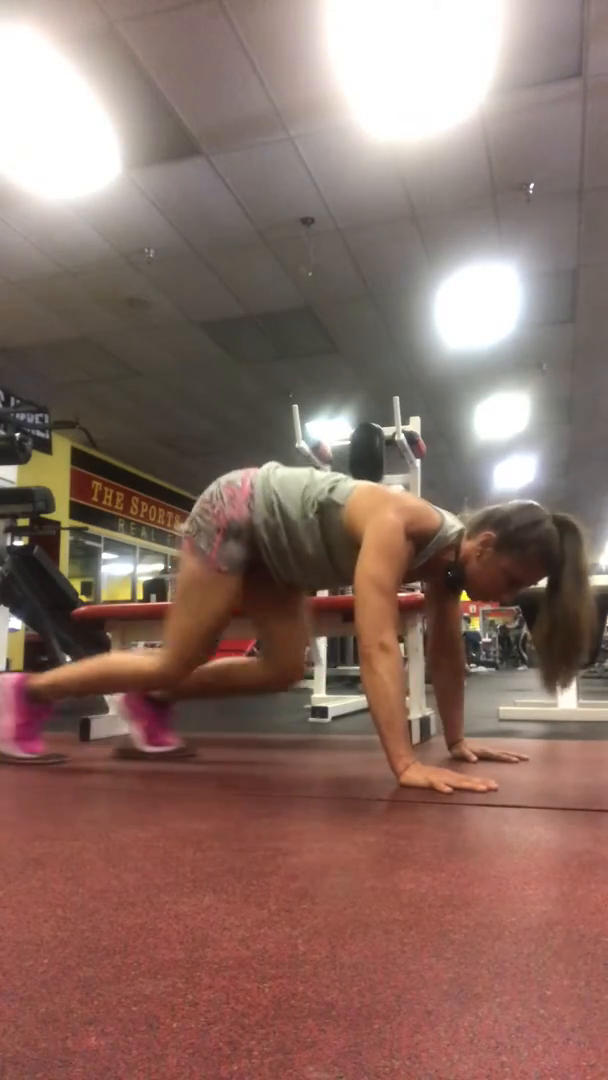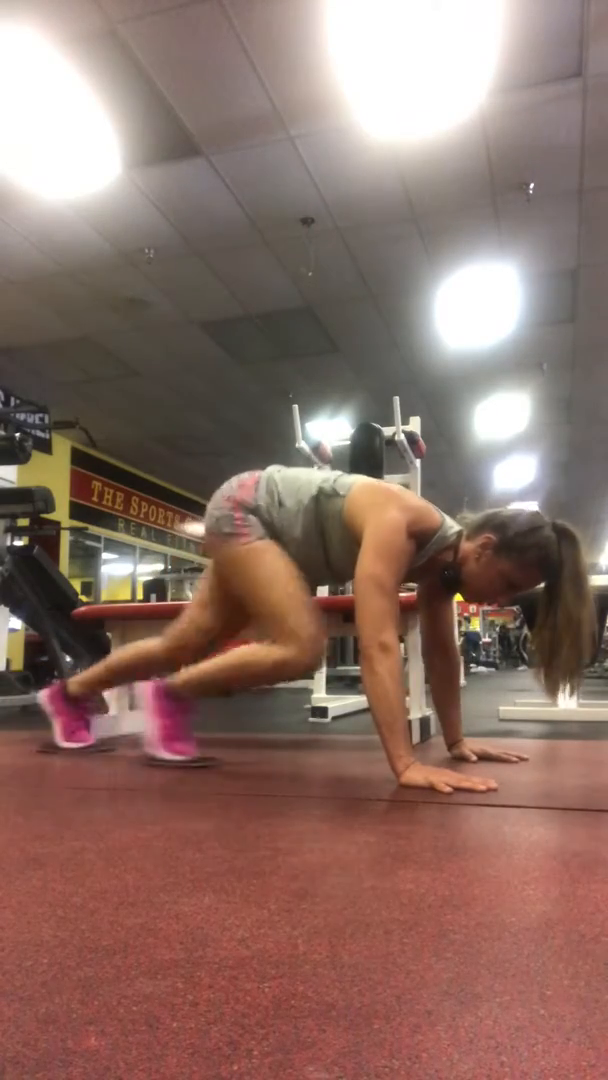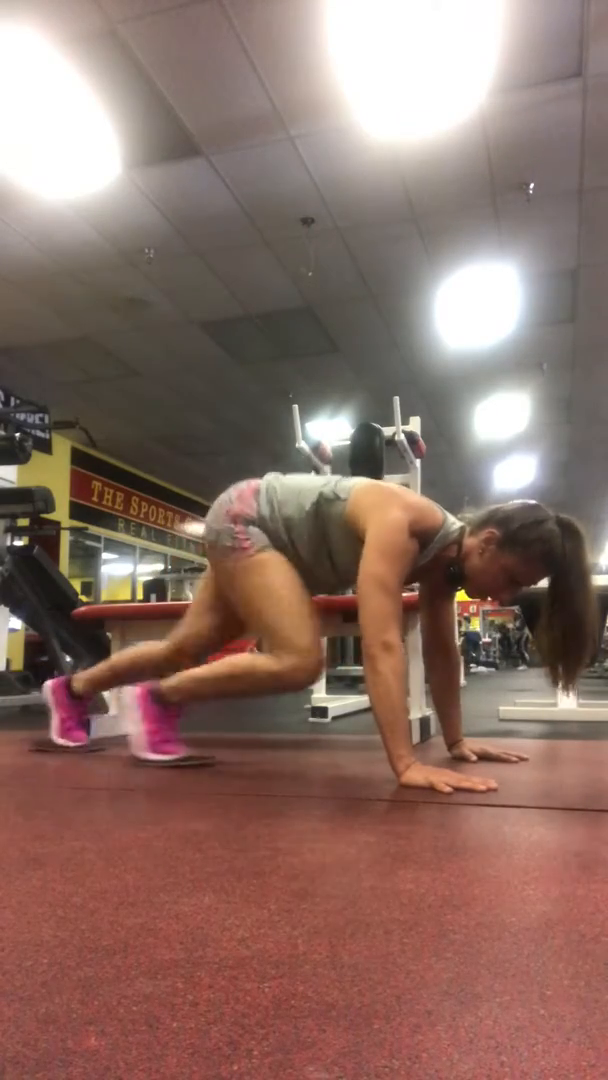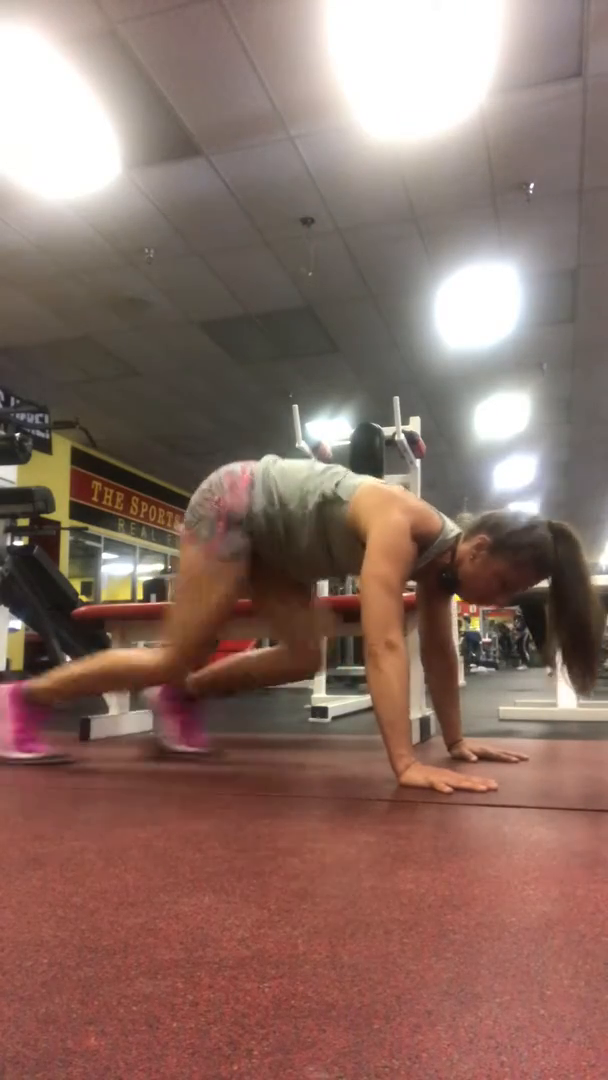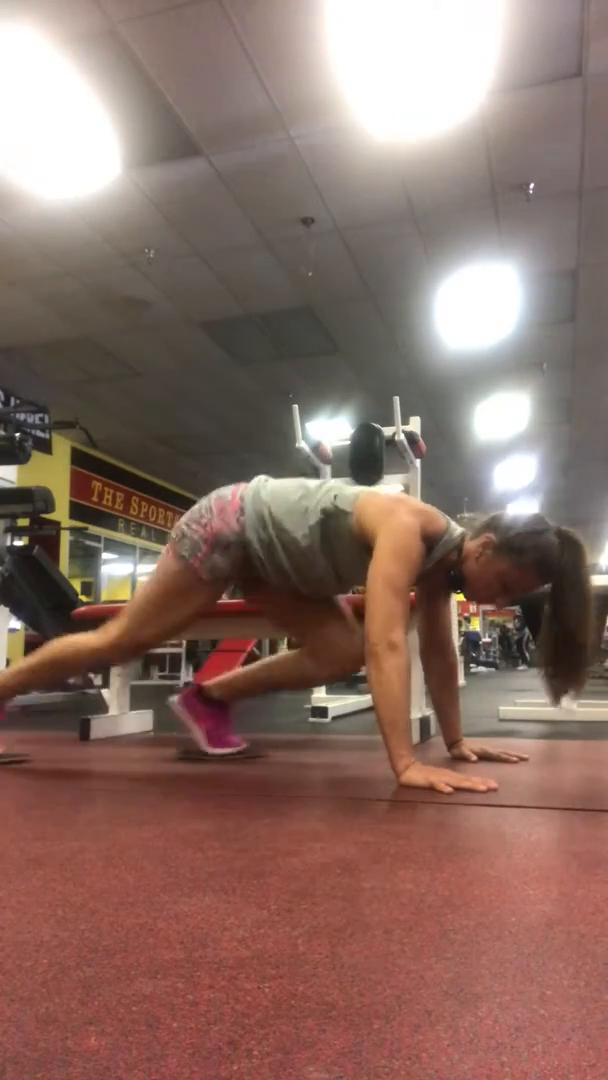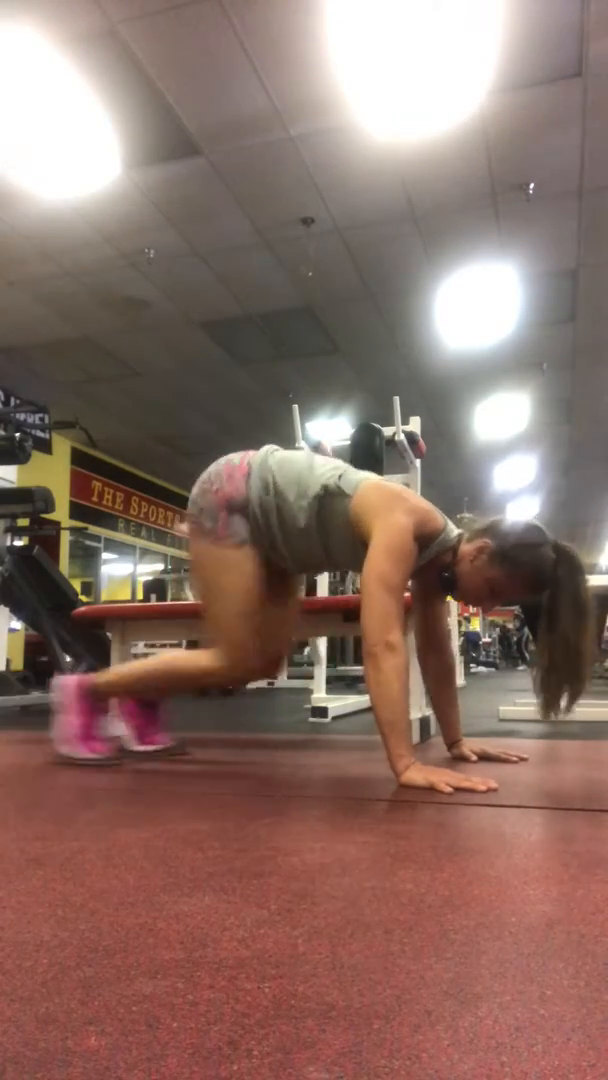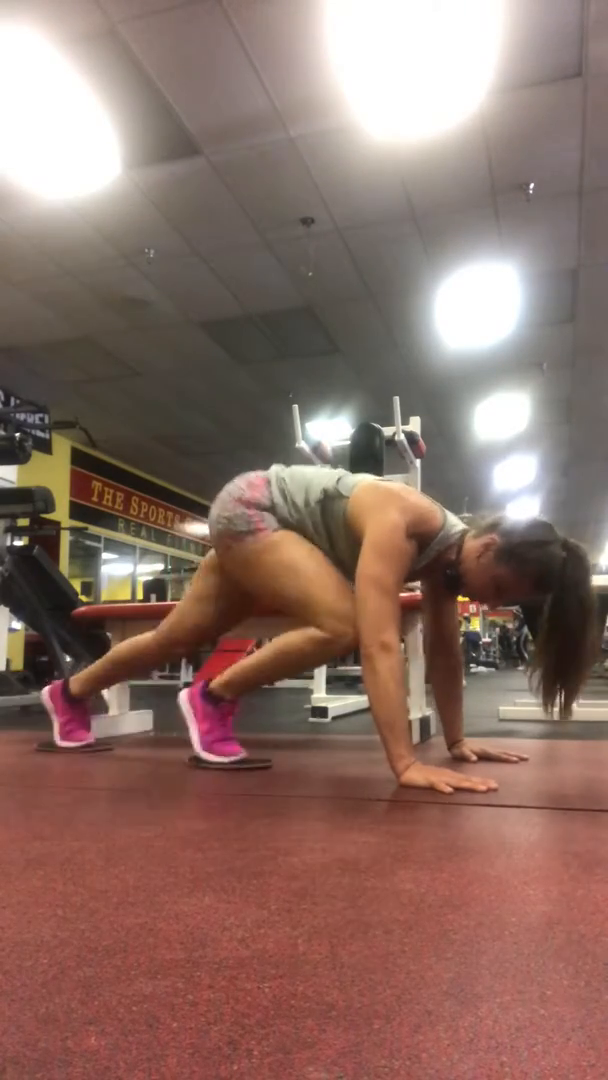
dt=0.2s
person 1, frame 1
left shoulder: (449, 549)
right shoulder: (397, 531)
left elbow: (446, 650)
right elbow: (375, 646)
left wrist: (455, 742)
right wrist: (401, 764)
left hip: (270, 545)
right hip: (235, 515)
left knee: (286, 667)
right knee: (175, 661)
left ankle: (151, 699)
person 1, frame 2
left shoulder: (444, 557)
right shoulder: (399, 526)
left elbow: (441, 651)
right elbow: (378, 646)
left wrist: (457, 740)
right wrist: (406, 764)
left hip: (270, 531)
right hip: (243, 508)
left knee: (186, 644)
right knee: (300, 650)
left ankle: (68, 696)
right ankle: (169, 697)
person 1, frame 3
left shoulder: (448, 552)
right shoulder: (401, 527)
left elbow: (441, 650)
right elbow: (382, 646)
left wrist: (454, 742)
right wrist: (406, 765)
left hip: (273, 538)
right hip: (243, 517)
left knee: (184, 650)
right knee: (297, 661)
left ankle: (72, 688)
right ankle: (159, 698)
person 1, frame 4
left shoulder: (440, 554)
right shoulder: (401, 528)
left elbow: (438, 651)
right elbow: (384, 645)
left wrist: (456, 742)
right wrist: (407, 765)
left hip: (273, 529)
right hip: (236, 504)
left knee: (302, 658)
right knee: (176, 658)
left ankle: (184, 698)
person 1, frame 5
left shoulder: (440, 557)
right shoulder: (408, 531)
left elbow: (438, 652)
right elbow: (386, 647)
left wrist: (456, 742)
right wrist: (406, 765)
left hip: (266, 544)
right hip: (226, 526)
left knee: (337, 656)
right knee: (118, 641)
left ankle: (208, 698)
person 1, frame 6
left shoulder: (443, 551)
right shoulder: (403, 528)
left elbow: (434, 649)
right elbow: (384, 645)
left wrist: (455, 741)
right wrist: (405, 764)
left hip: (269, 517)
right hip: (230, 493)
left knee: (261, 658)
right knee: (231, 661)
left ankle: (127, 697)
right ankle: (86, 690)
person 1, frame 7
left shoulder: (444, 552)
right shoulder: (398, 526)
left elbow: (443, 650)
right elbow: (380, 645)
left wrist: (456, 743)
right wrist: (405, 765)
left hip: (273, 529)
right hip: (248, 506)
left knee: (174, 639)
right knee: (340, 624)
left ankle: (69, 694)
right ankle: (211, 699)
